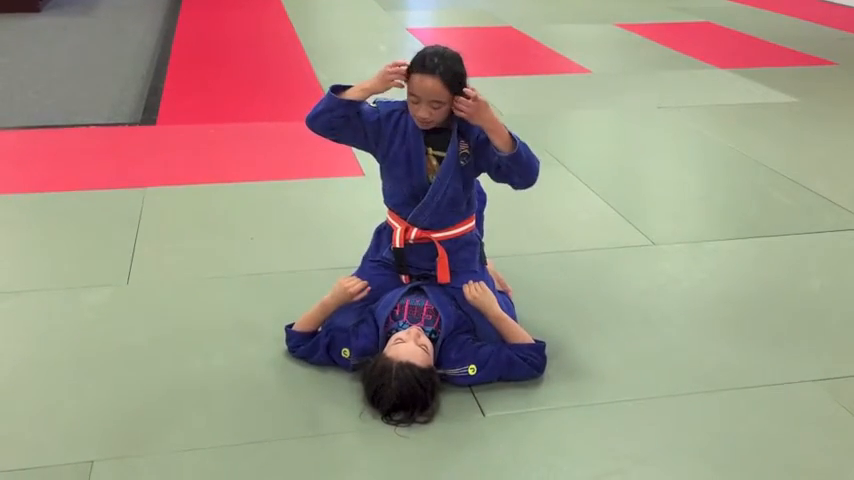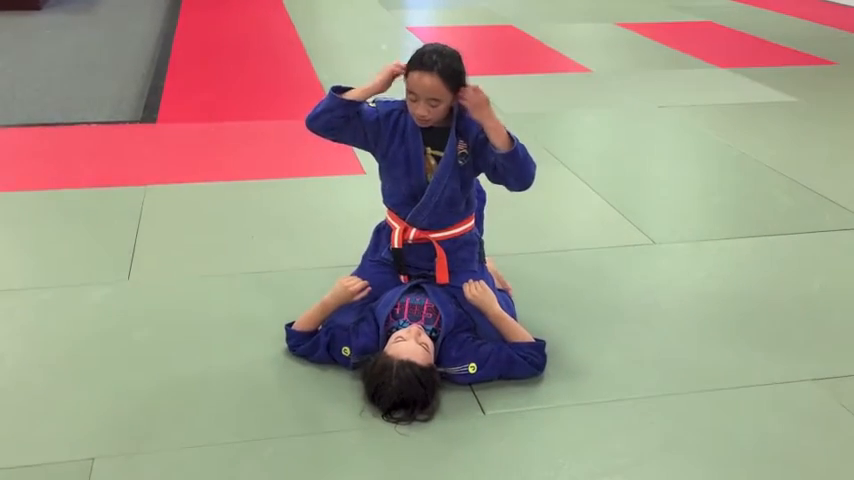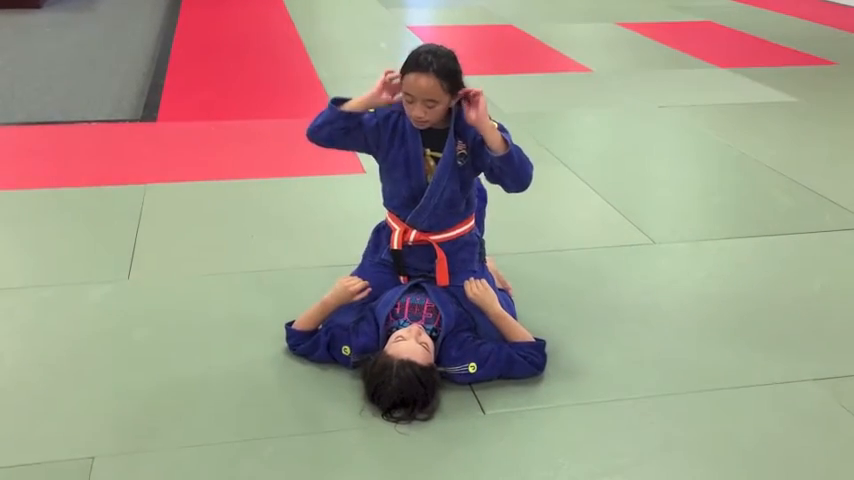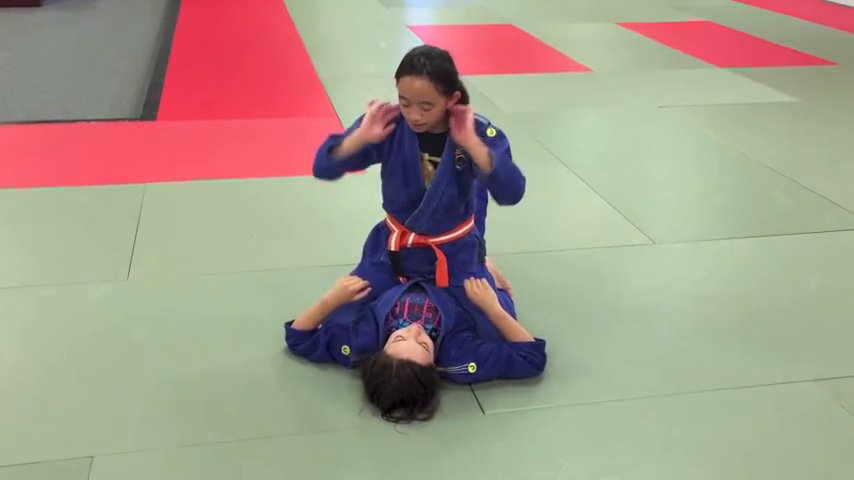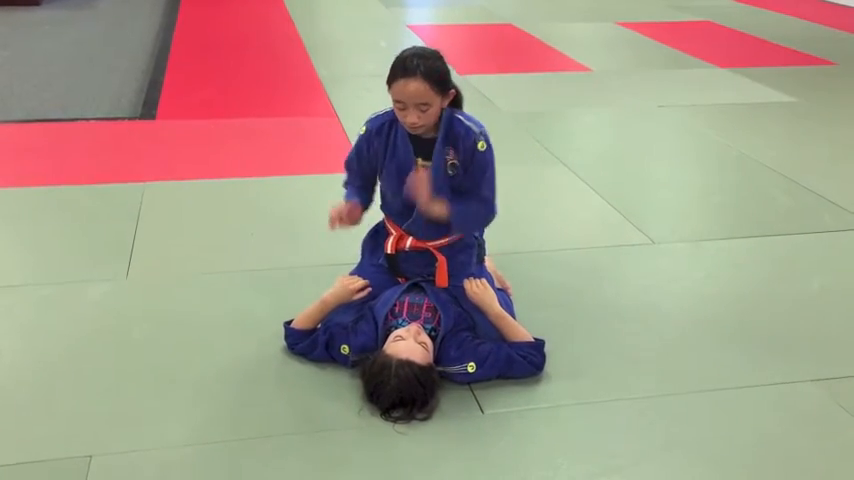
dt=0.2s
person 1, frame 1
left shoulder: (474, 130)
right shoulder: (389, 119)
left elbow: (525, 174)
right elbow: (320, 121)
left wrist: (490, 123)
right wrist: (369, 88)
left hip: (456, 249)
right hip: (396, 245)
left knee: (493, 335)
right knee: (342, 330)
left ankle: (485, 275)
person 1, frame 2
left shoulder: (474, 129)
right shoulder: (387, 120)
left elbow: (521, 178)
right elbow: (319, 121)
left wrist: (489, 121)
right wrist: (372, 89)
left hip: (456, 251)
right hip: (395, 245)
left ankle: (484, 272)
person 1, frame 3
left shoulder: (472, 129)
right shoulder: (387, 122)
left elbow: (519, 179)
right elbow: (320, 133)
left wrist: (484, 126)
right wrist: (370, 100)
left hip: (455, 251)
right hip: (395, 244)
left ankle: (483, 271)
person 1, frame 4
left shoulder: (477, 131)
right shoulder: (388, 123)
left elbow: (511, 192)
right elbow: (324, 168)
left wrist: (471, 143)
right wrist: (361, 136)
left hip: (456, 251)
right hip: (394, 246)
right knee: (339, 327)
left ankle: (483, 273)
person 1, frame 5
left shoulder: (471, 138)
right shoulder: (378, 130)
left elbow: (480, 211)
right elbow: (361, 178)
left wrist: (432, 206)
right wrist: (353, 207)
left hip: (451, 252)
right hip: (393, 245)
left ankle: (481, 270)
person 2, frame 1
left shoulder: (361, 347)
right shoulder: (458, 362)
left elbow: (298, 339)
right elbow: (533, 358)
left wrist: (332, 300)
right wrist: (492, 309)
person 2, frame 2
left shoulder: (361, 346)
right shoulder: (457, 361)
left elbow: (299, 339)
right elbow: (533, 357)
left wrist: (331, 300)
right wrist: (492, 309)
person 2, frame 3
left shoulder: (361, 345)
right shoulder: (457, 360)
left elbow: (299, 338)
right elbow: (534, 358)
left wrist: (331, 300)
right wrist: (493, 308)
person 2, frame 4
left shoulder: (361, 344)
right shoulder: (458, 359)
left elbow: (298, 337)
right elbow: (532, 357)
left wrist: (331, 299)
right wrist: (493, 307)
person 2, frame 5
left shoulder: (361, 344)
right shoulder: (456, 359)
left elbow: (297, 337)
right elbow: (532, 357)
left wrist: (330, 298)
right wrist: (493, 307)
